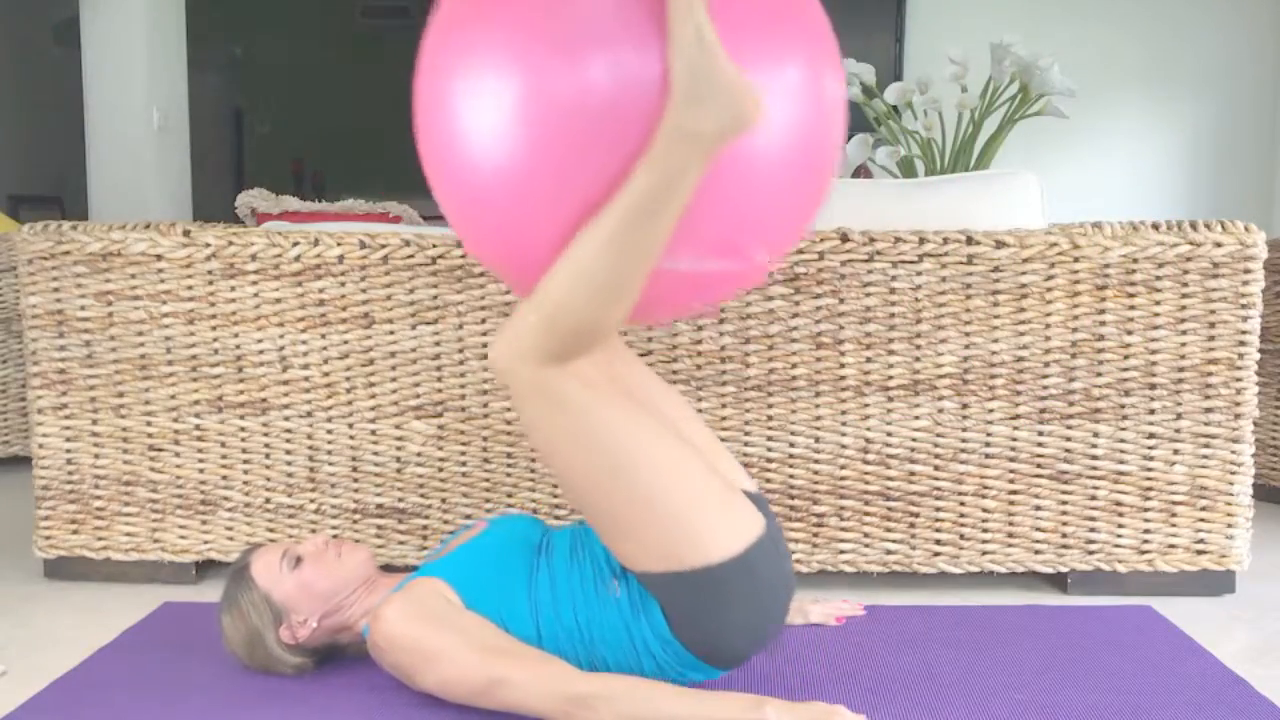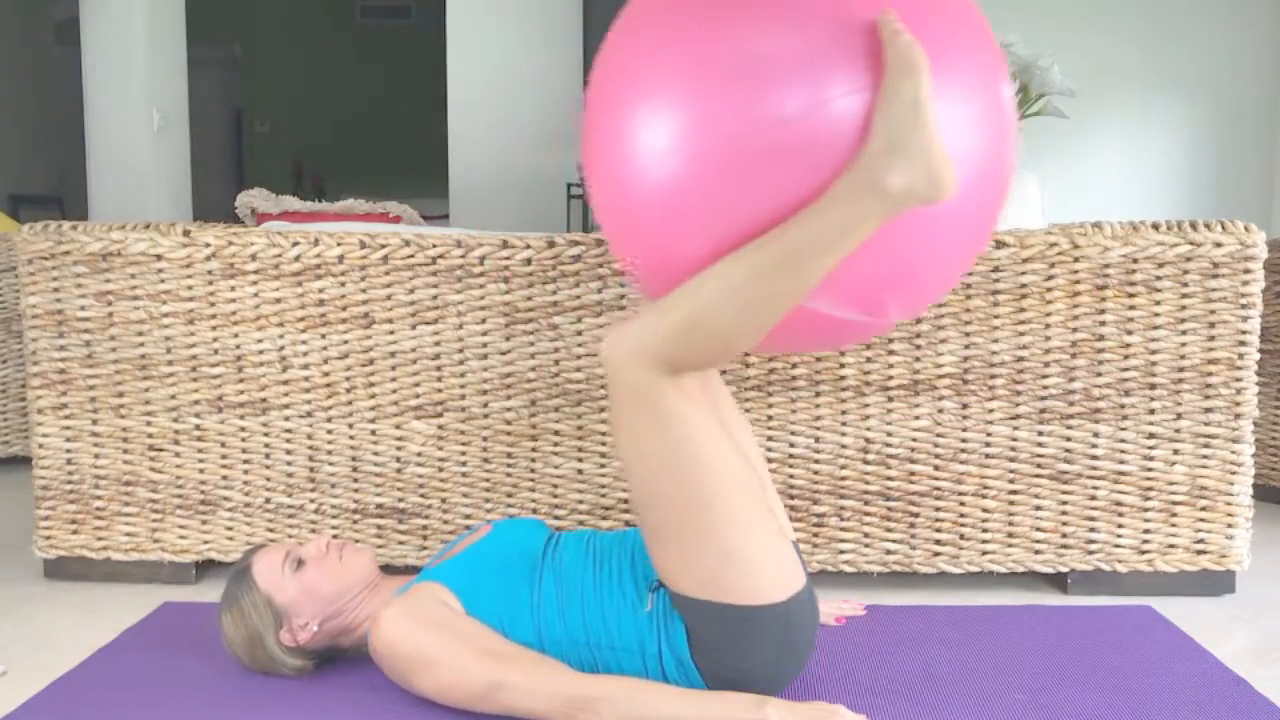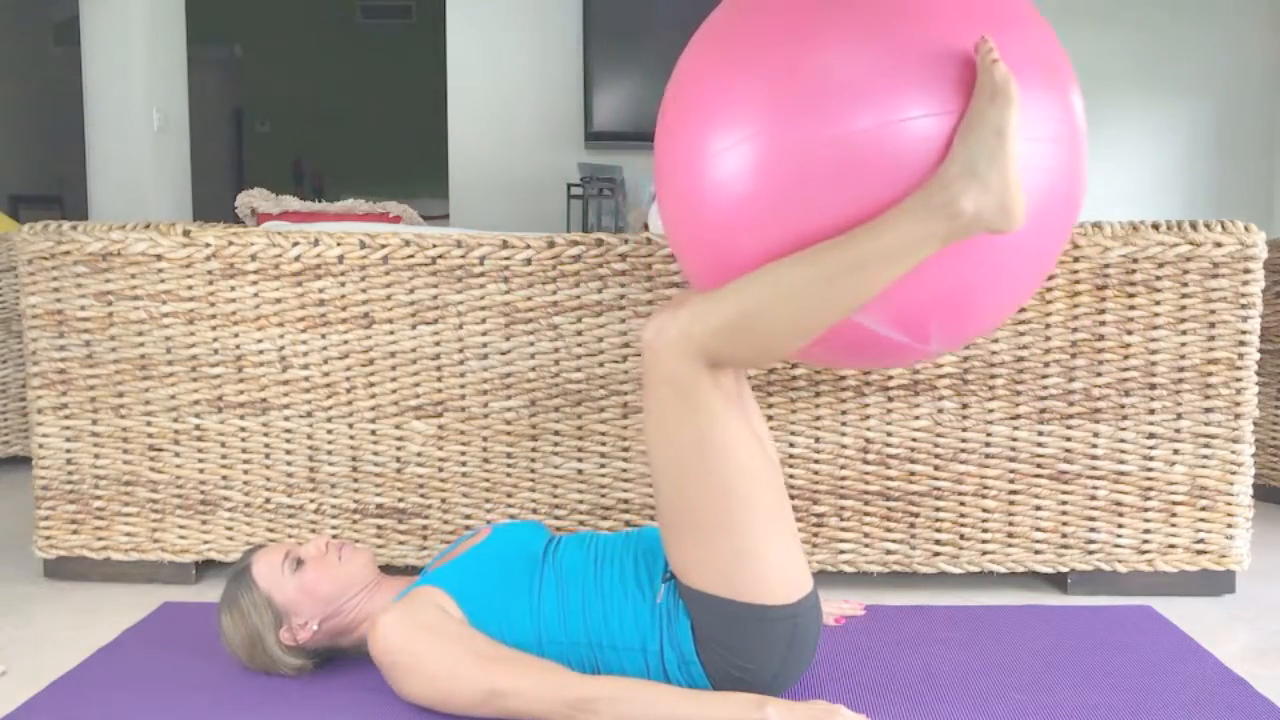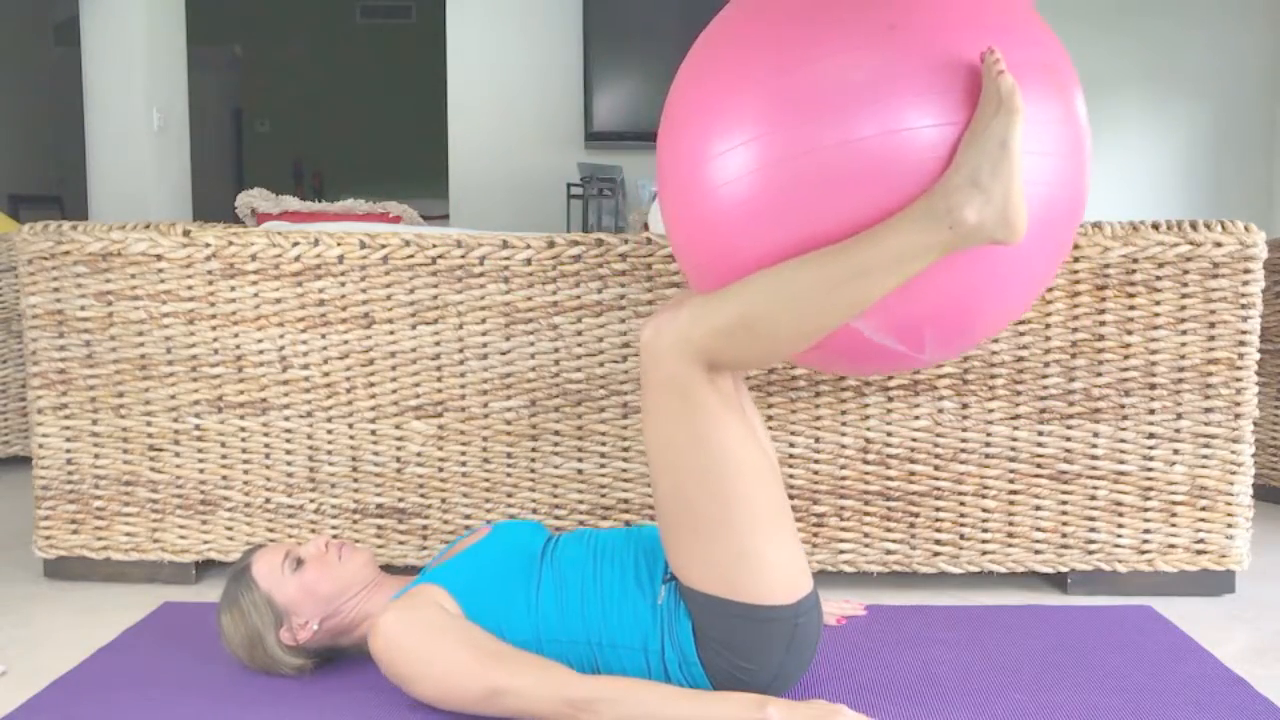
dt=0.5s
person 1, frame 1
left shoulder: (438, 583)
right shoulder: (402, 628)
left hip: (719, 578)
right hip: (712, 584)
right knee: (531, 353)
right ankle: (696, 118)
person 1, frame 2
left shoulder: (444, 580)
right shoulder: (403, 632)
left wrist: (775, 593)
left hip: (744, 618)
right hip: (731, 641)
left knee: (666, 344)
right knee: (639, 349)
right ankle: (886, 177)
person 1, frame 3
left shoulder: (446, 582)
right shoulder: (401, 636)
left wrist: (782, 594)
left hip: (734, 613)
right hip: (733, 640)
left knee: (695, 337)
right knee: (679, 340)
right ankle: (954, 202)
person 1, frame 4
left shoulder: (446, 577)
right shoulder: (401, 636)
left wrist: (786, 595)
left hip: (735, 615)
right hip: (737, 643)
left knee: (692, 333)
right knee: (677, 341)
right ankle: (958, 212)
